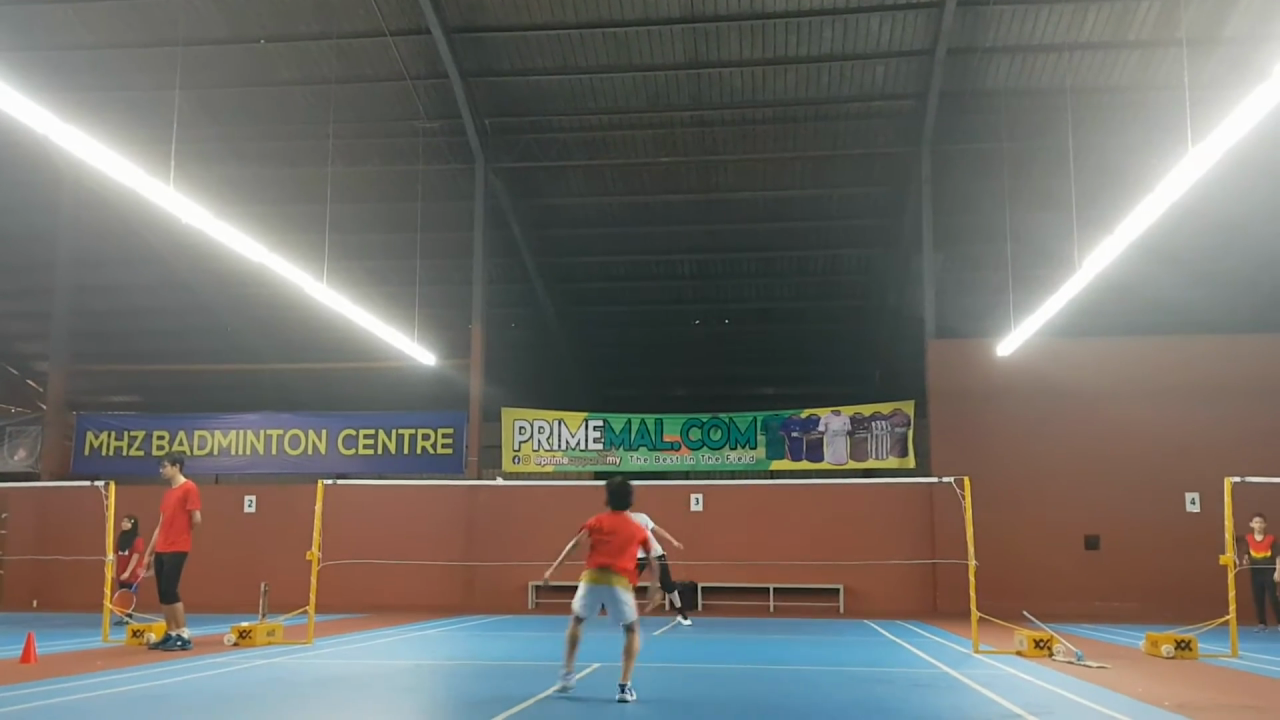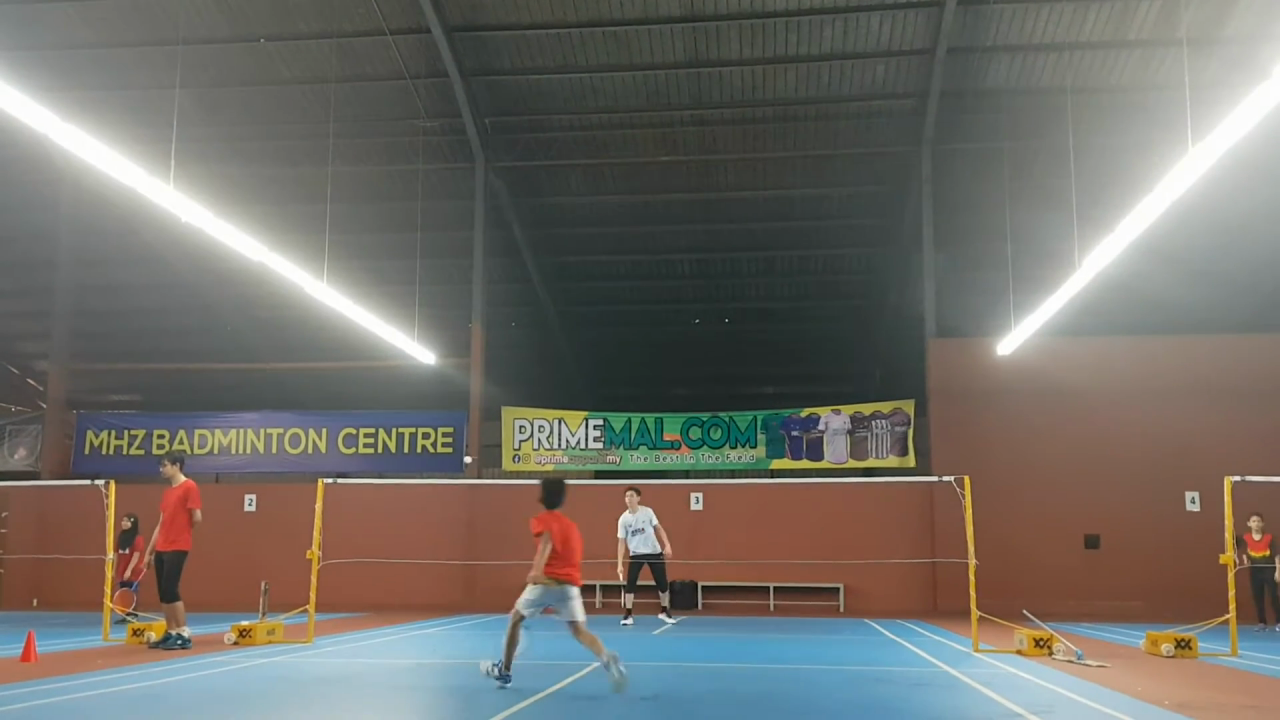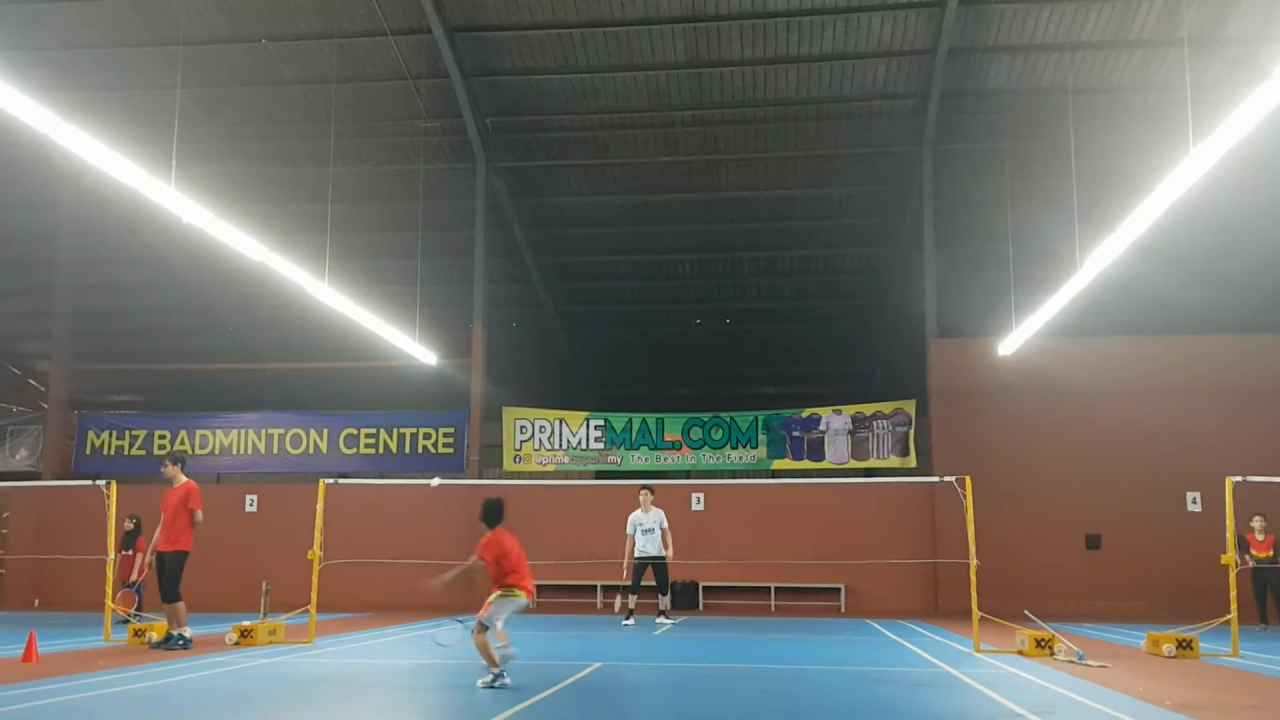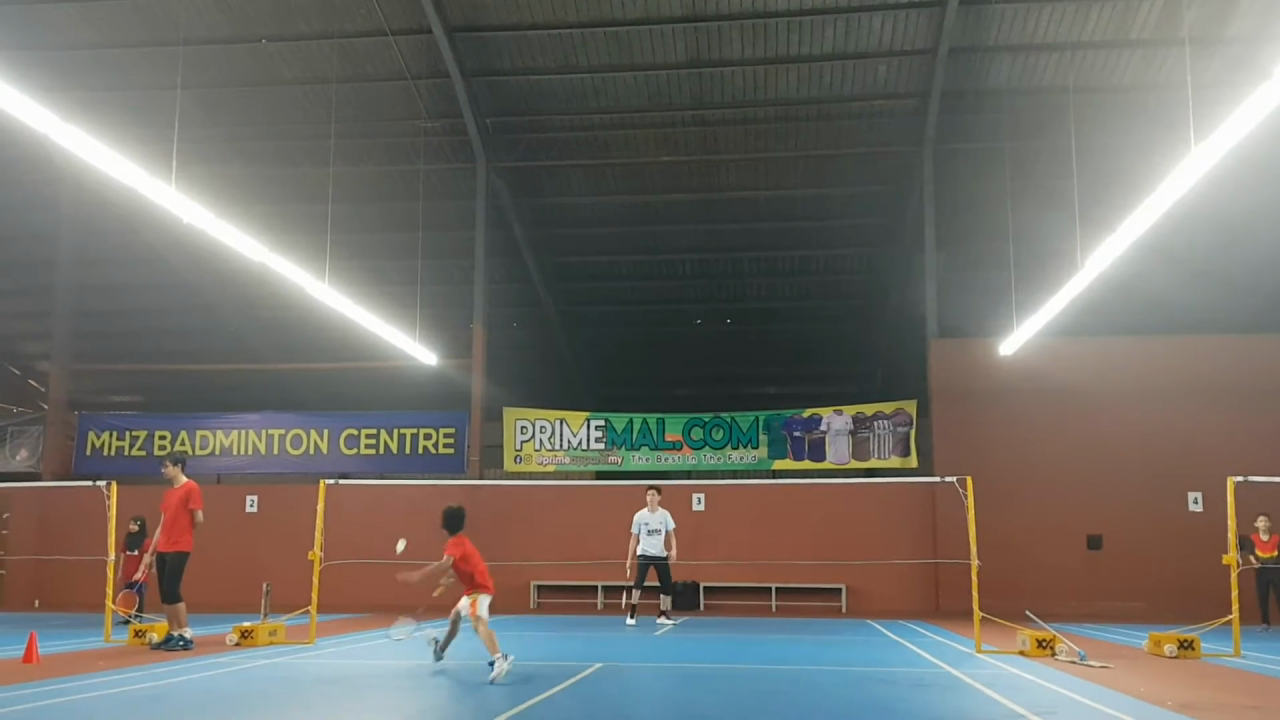
dt=0.2s
person 1, frame 1
left shoulder: (597, 521)
right shoulder: (638, 529)
left elbow: (577, 542)
right elbow: (653, 556)
left wrist: (553, 568)
right wrist: (654, 591)
left hip: (592, 578)
right hip: (620, 583)
left knee: (576, 621)
right knee: (632, 632)
left ankle: (567, 675)
right ankle: (625, 687)
person 1, frame 2
left shoulder: (540, 520)
right shoulder: (570, 524)
left elbow: (546, 542)
left wrist: (537, 568)
left hip: (546, 581)
right hip: (570, 584)
left knee: (515, 619)
right knee: (580, 631)
left ankle: (504, 671)
right ankle: (608, 660)
person 1, frame 3
left shoulder: (491, 539)
right shoulder: (507, 537)
left elbow: (471, 564)
left wrist: (443, 579)
left hip: (511, 592)
right hip: (524, 590)
left knee: (479, 631)
right knee: (492, 621)
left ankle: (497, 673)
right ankle: (504, 647)
person 1, frame 4
left shoulder: (454, 544)
right shoulder: (460, 541)
left elbow: (446, 563)
left wrist: (419, 574)
right wrist: (449, 576)
left hip: (478, 591)
right hip: (473, 591)
left knee: (479, 625)
right knee: (455, 615)
left ankle: (499, 659)
right ankle: (441, 649)
person 2, frame 1
left shoulder: (189, 488)
right shoulder: (168, 493)
left elbow: (196, 519)
right elbow: (161, 525)
left wrist: (181, 533)
right wrist: (149, 552)
left hip: (177, 549)
right hip: (161, 550)
left knee: (170, 591)
right knee: (163, 593)
left ankle: (184, 636)
right ankle: (171, 634)
person 2, frame 2
left shoulder: (189, 487)
right shoulder: (167, 492)
left elbow: (197, 518)
right elbow: (161, 524)
left wrist: (181, 533)
right wrist: (149, 551)
left hip: (177, 548)
right hip: (161, 549)
left knee: (170, 590)
right knee: (163, 592)
left ankle: (184, 634)
right ankle: (171, 632)
person 2, frame 3
left shoulder: (191, 487)
right shoulder: (168, 492)
left elbow: (198, 518)
right elbow: (162, 524)
left wrist: (182, 532)
right wrist: (151, 551)
left hip: (178, 548)
right hip: (163, 549)
left knee: (172, 590)
right knee: (165, 592)
left ankle: (185, 635)
right ankle: (172, 633)
person 2, frame 4
left shoulder: (191, 488)
right shoulder: (168, 493)
left elbow: (199, 519)
right elbow: (162, 526)
left wrist: (183, 532)
right wrist: (150, 552)
left hip: (179, 549)
right hip: (163, 550)
left knee: (172, 591)
right knee: (165, 593)
left ankle: (185, 636)
right ankle: (173, 634)
